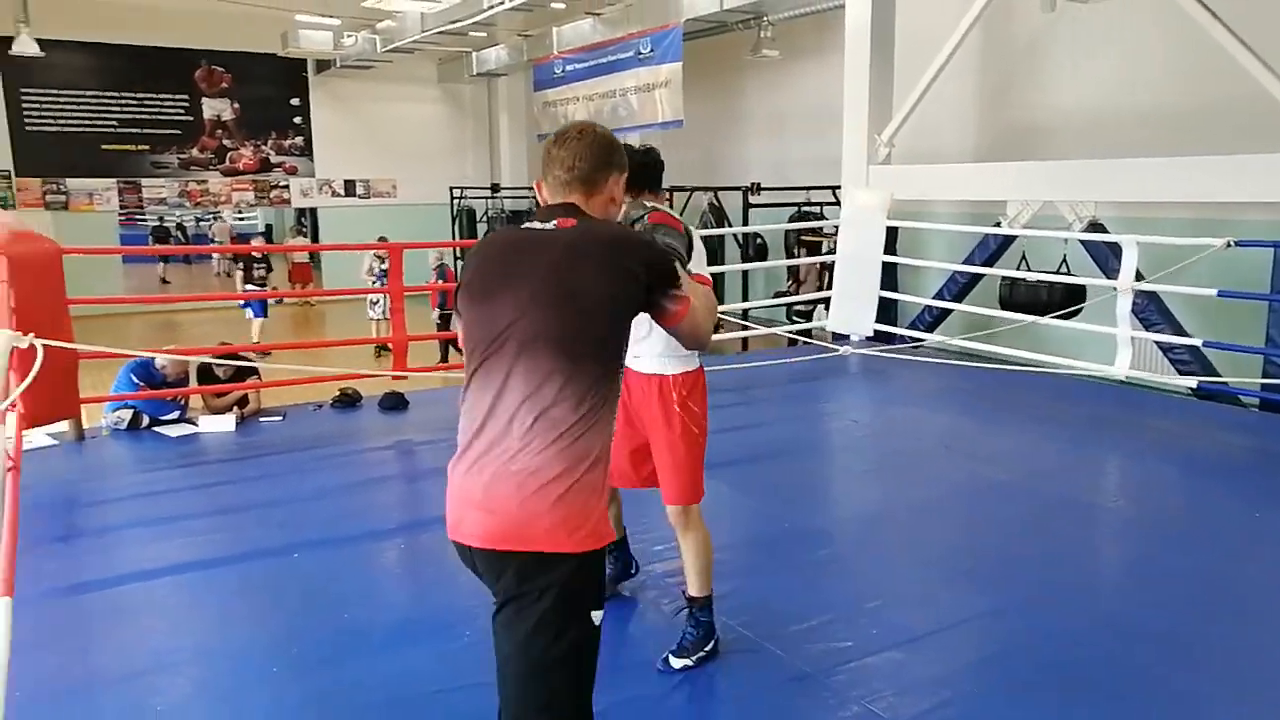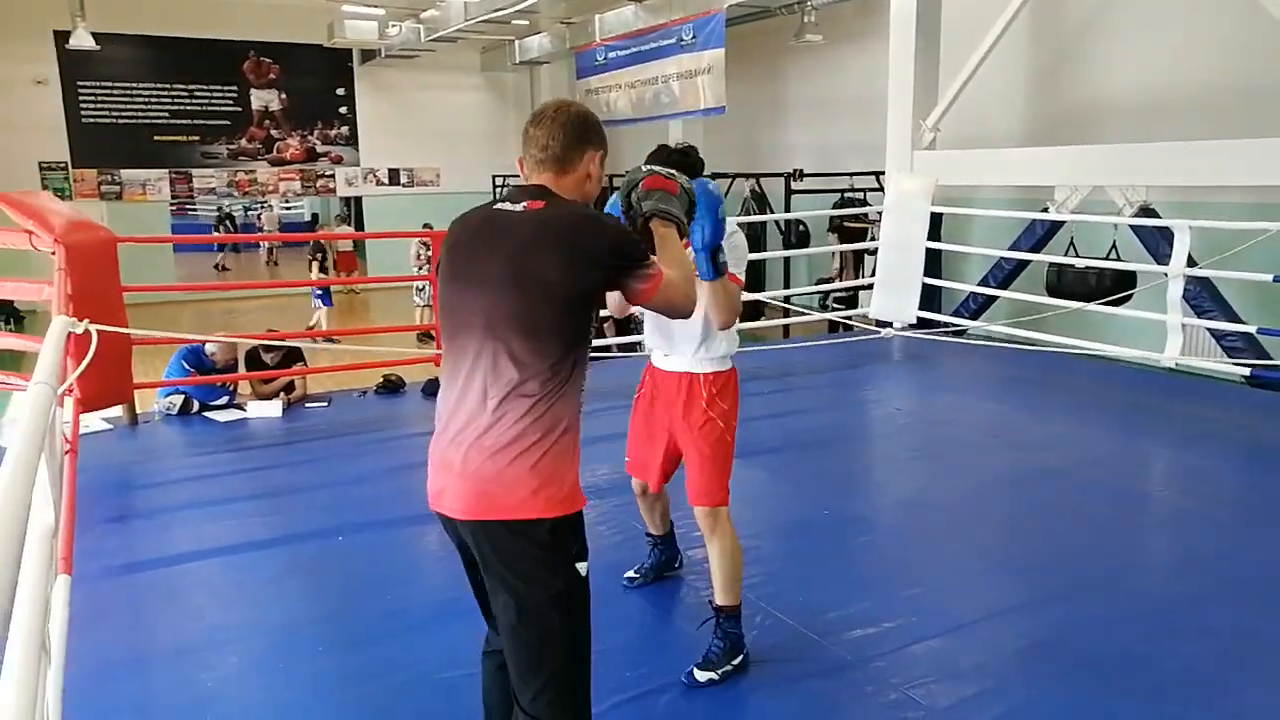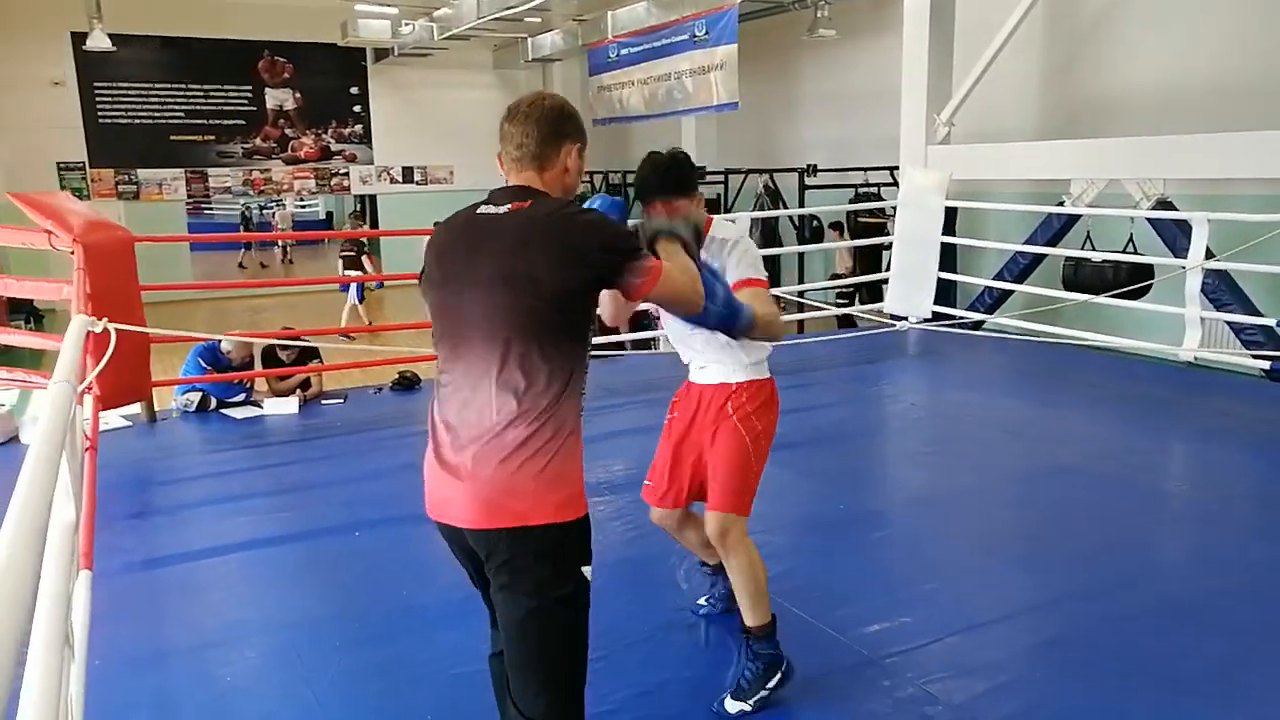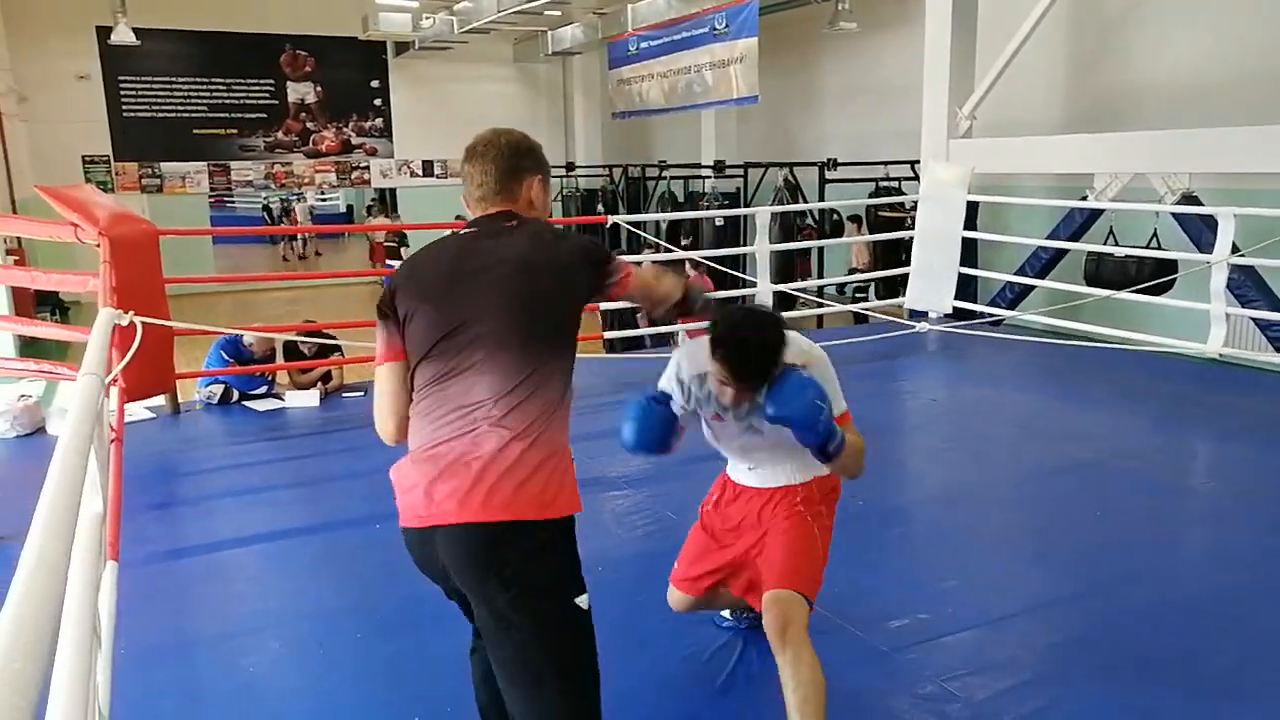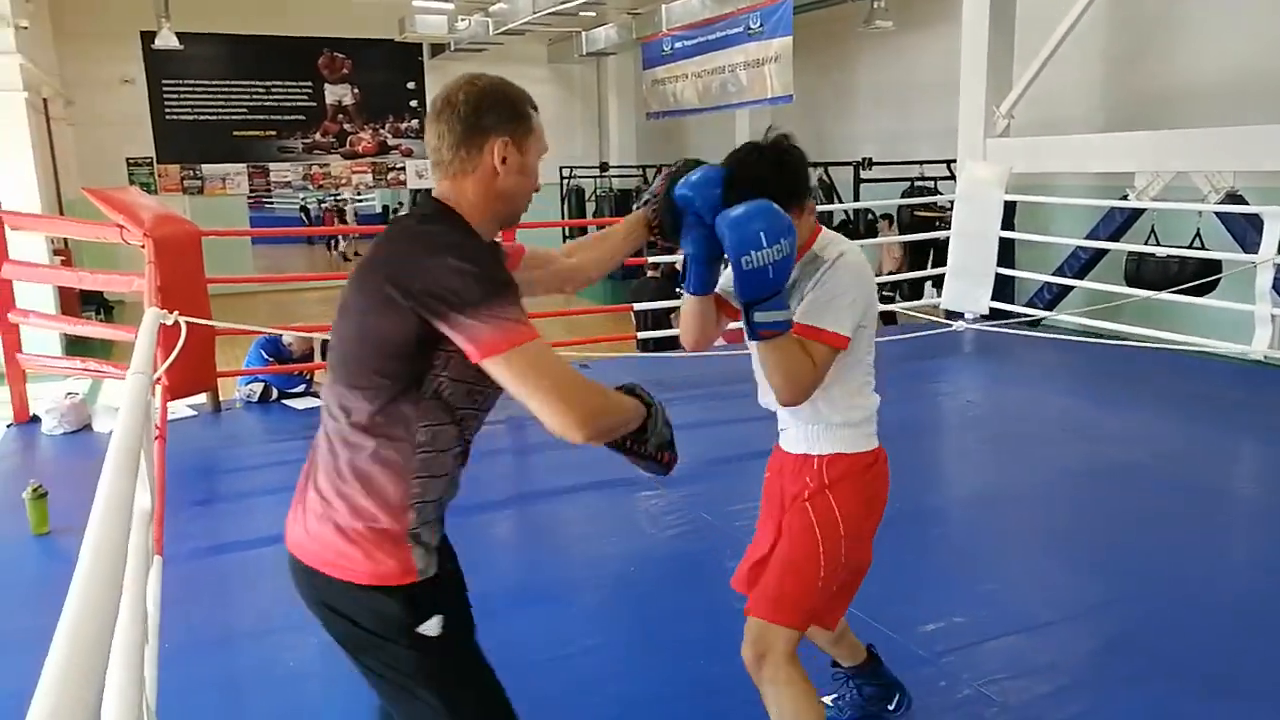
dt=0.5s
person 1, frame 1
left shoulder: (484, 256)
right shoulder: (628, 252)
right elbow: (701, 331)
right wrist: (671, 259)
left hip: (470, 510)
right hip: (551, 525)
left knee: (529, 662)
person 1, frame 2
left shoulder: (463, 231)
right shoulder: (591, 233)
right elbow: (681, 300)
right wrist: (664, 219)
left hip: (453, 483)
right hip: (527, 495)
left knee: (509, 640)
person 1, frame 3
left shoulder: (445, 239)
right shoulder: (580, 233)
right elbow: (690, 297)
right wrist: (670, 240)
left hip: (452, 496)
right hip: (531, 503)
left knee: (518, 650)
person 1, frame 4
left shoulder: (409, 275)
right shoulder: (560, 248)
left elbow: (391, 427)
right elbow: (662, 293)
right wrist: (685, 287)
left hip: (423, 513)
right hip: (517, 512)
left knee: (499, 644)
person 1, frame 5
left shoulder: (433, 239)
right shoulder: (454, 260)
left elbow: (559, 270)
right elbow: (575, 415)
left wrist: (648, 218)
right wrist: (638, 414)
left hip: (356, 533)
right hip: (363, 555)
person 2, frame 1
left shoulder: (680, 239)
left hip: (677, 383)
right hip: (631, 377)
left knee: (680, 507)
right knee: (604, 480)
left ankle: (701, 624)
right ankle: (618, 561)
person 2, frame 2
left shoulder: (726, 240)
left elbow: (723, 317)
right elbow: (617, 306)
left wrist: (707, 250)
left hip: (707, 384)
right hip: (659, 376)
left knee: (709, 511)
right knee: (642, 483)
left ankle: (730, 636)
right ankle: (664, 552)
person 2, frame 3
left shoulder: (733, 245)
left elbow: (768, 320)
right elbow: (612, 315)
left hip: (745, 395)
right hip: (695, 392)
left knee: (720, 526)
right knee: (666, 511)
left ankle: (767, 657)
right ankle: (727, 581)
person 2, frame 4
left shoulder: (807, 364)
right shoulder: (690, 361)
left elbow: (854, 463)
right elbow: (660, 427)
left wrist: (824, 440)
right wrist: (652, 422)
left hip: (801, 494)
right hip: (737, 490)
left knee: (782, 620)
right knee: (683, 597)
right ankle: (754, 604)
person 2, frame 5
left shoulder: (841, 268)
right shoulder: (758, 253)
left elbow: (792, 388)
right elbow: (696, 338)
left wrist: (766, 295)
right wrist: (702, 259)
left hip: (840, 473)
right hip: (796, 459)
left knee: (764, 653)
right knee: (793, 602)
